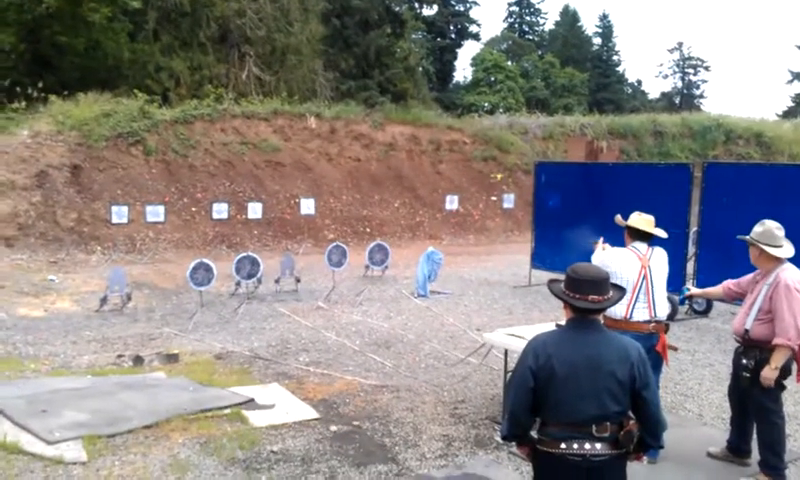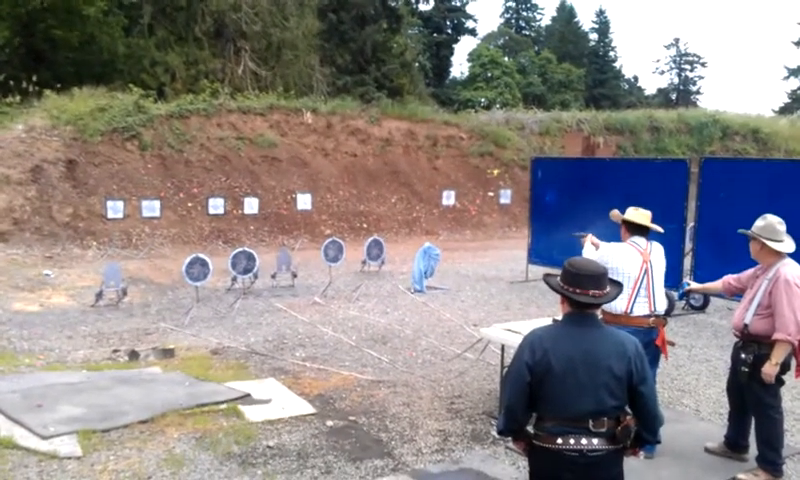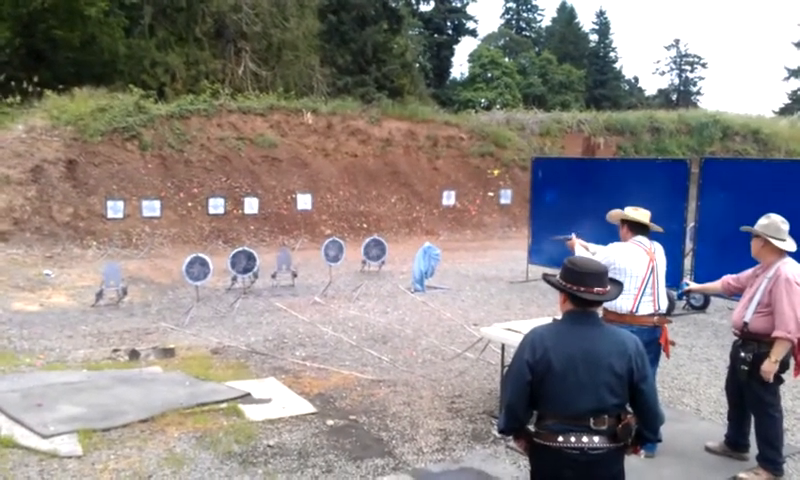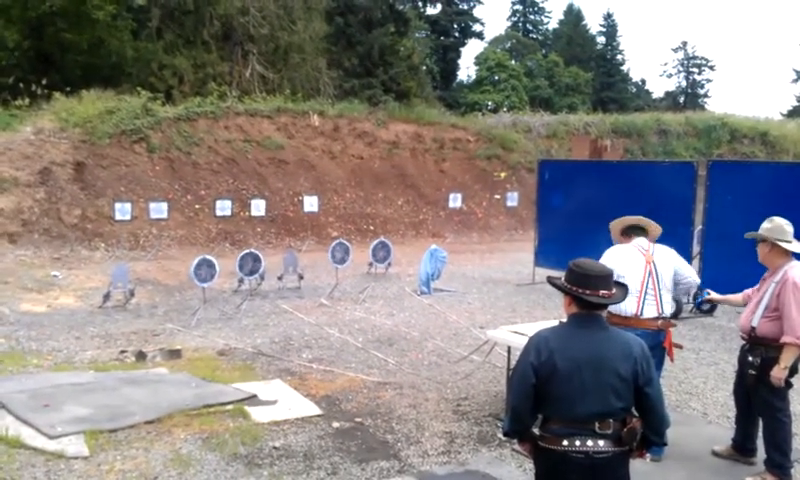
dt=1s
person 1, frame 1
right shoulder: (762, 276)
right elbow: (731, 288)
left wrist: (774, 366)
right wrist: (700, 292)
left hip: (765, 358)
right hip: (747, 352)
left knee: (767, 413)
right knee: (739, 402)
right ankle: (737, 449)
person 1, frame 2
right shoulder: (762, 271)
right elbow: (732, 283)
left wrist: (774, 362)
right wrist: (700, 287)
left hip: (765, 353)
right hip: (746, 347)
left knee: (765, 408)
right knee: (738, 397)
right ankle: (735, 445)
person 1, frame 3
right shoulder: (762, 270)
right elbow: (730, 283)
left wrist: (774, 360)
right wrist: (699, 287)
left hip: (764, 351)
right hip: (745, 345)
left knee: (765, 407)
right knee: (737, 397)
right ankle: (735, 444)
person 1, frame 4
right shoulder: (774, 274)
right elbow: (751, 297)
right wrist: (720, 298)
left hip: (771, 356)
right hip: (753, 351)
left knee: (773, 411)
right knee: (744, 400)
right ankle: (742, 448)
person 2, frame 1
left shoulder: (613, 257)
right shoulder: (661, 256)
left elbow: (597, 266)
left wrist: (599, 250)
left hip: (620, 334)
right hip: (653, 335)
right ankle: (650, 449)
person 2, frame 2
left shoulder: (613, 252)
right shoulder: (657, 250)
left elbow: (591, 262)
left wrist: (588, 245)
right wrist: (599, 244)
left hip: (620, 329)
right hip: (651, 329)
right ankle: (647, 444)
person 2, frame 3
left shoulder: (618, 251)
right shoulder: (657, 250)
left wrist: (578, 248)
right wrist: (587, 245)
left hip: (622, 328)
right hip: (652, 329)
right ankle: (648, 442)
person 2, frame 4
left shoulder: (614, 253)
right shoulder: (667, 253)
right elbow: (691, 283)
left hip: (622, 330)
right hip: (656, 331)
right ankle: (654, 446)
person 3, frame 1
left shoulder: (540, 348)
right shoulder: (630, 351)
left elbow: (517, 404)
right elbow: (650, 410)
left wrist: (522, 440)
right wrist: (642, 446)
left hip: (555, 459)
right hip: (608, 461)
person 3, frame 2
left shoulder: (537, 342)
right shoulder: (627, 346)
left elbow: (513, 399)
right elbow: (647, 405)
left wrist: (518, 435)
right wrist: (638, 442)
left hip: (551, 456)
right hip: (605, 459)
person 3, frame 3
left shoulder: (538, 340)
right shoulder: (628, 344)
left elbow: (514, 398)
right elbow: (647, 403)
left wrist: (519, 433)
right wrist: (641, 439)
left hip: (552, 454)
right hip: (606, 456)
person 3, frame 4
left shoulder: (542, 344)
right shoulder: (633, 348)
left elbow: (519, 401)
right elbow: (653, 407)
left wrist: (523, 436)
right wrist: (647, 442)
left hip: (557, 456)
right hip: (611, 460)
